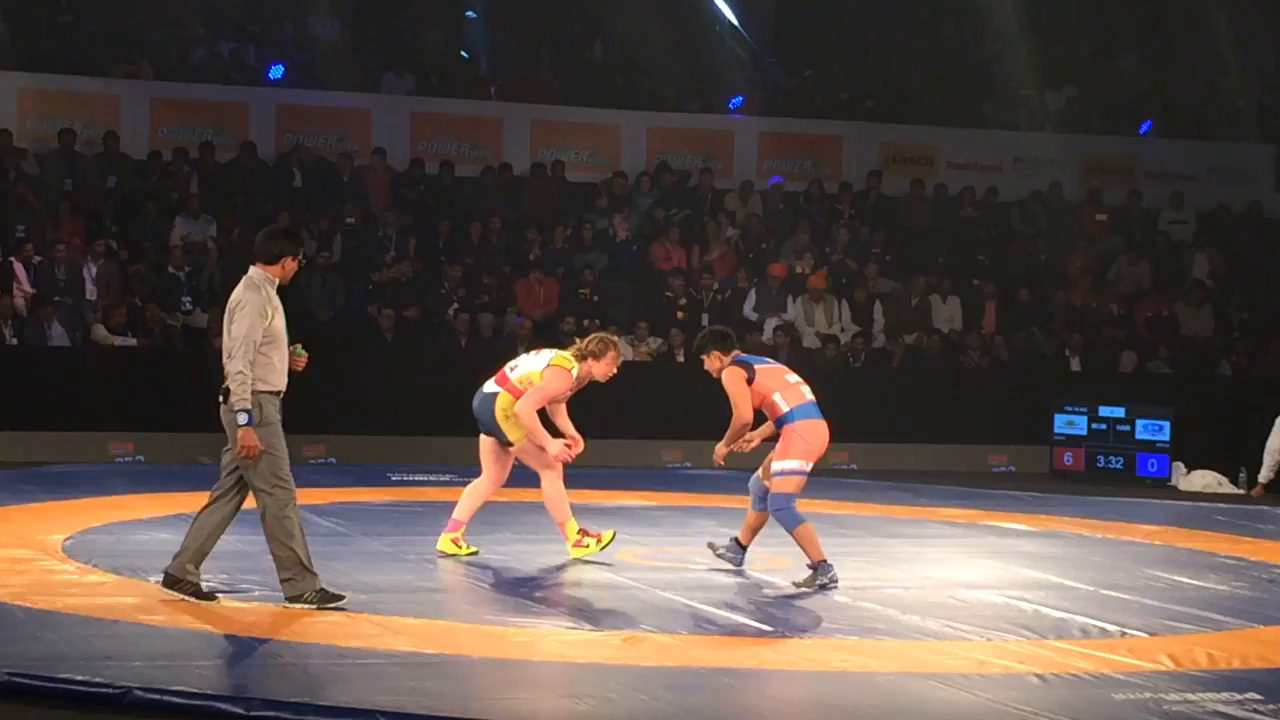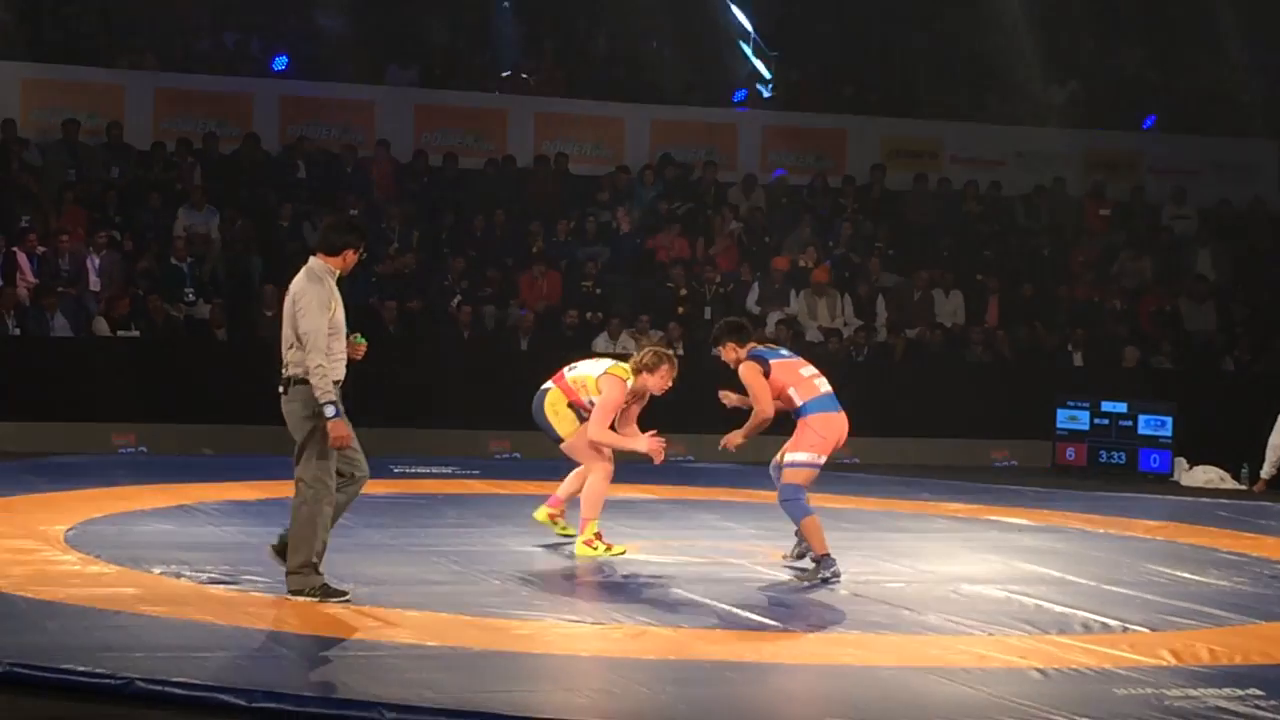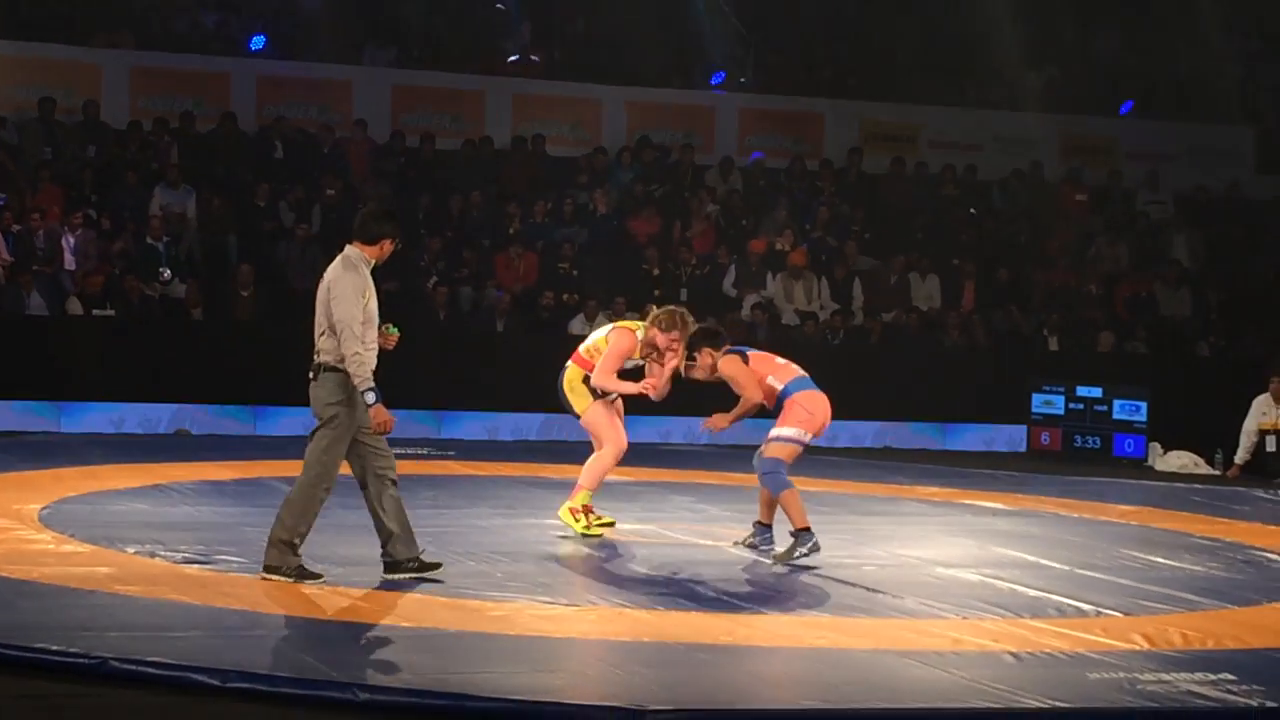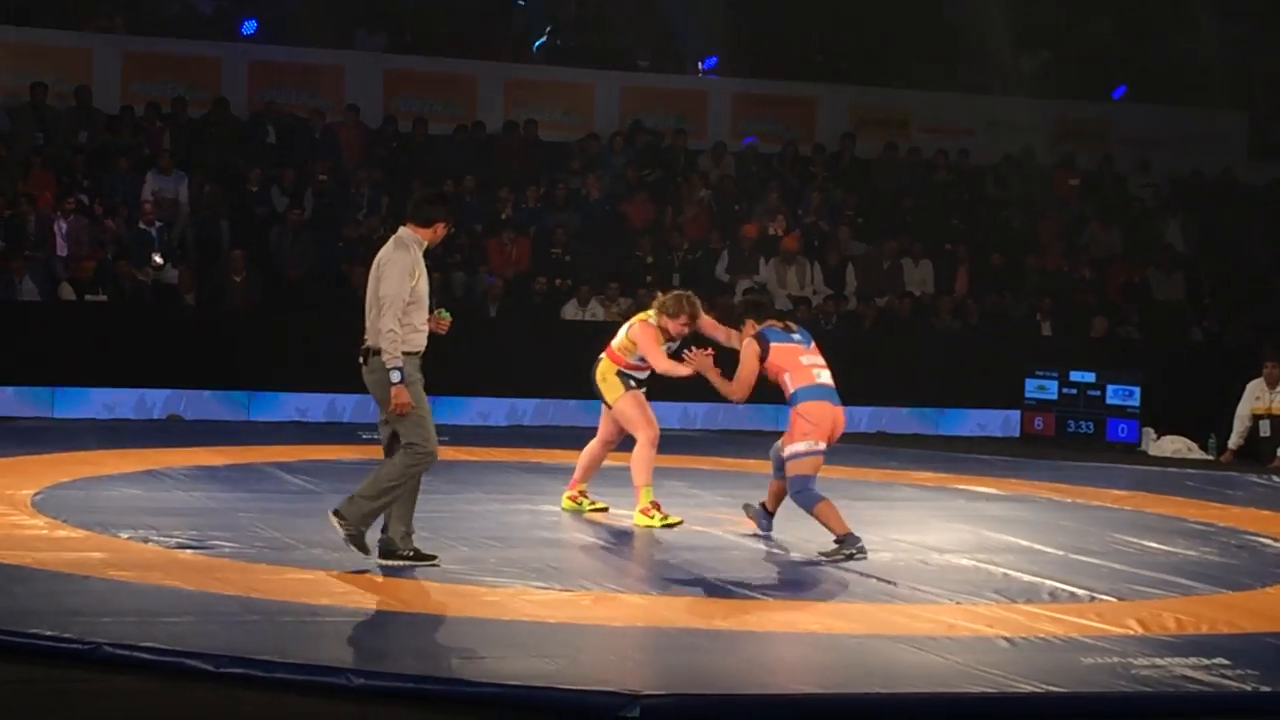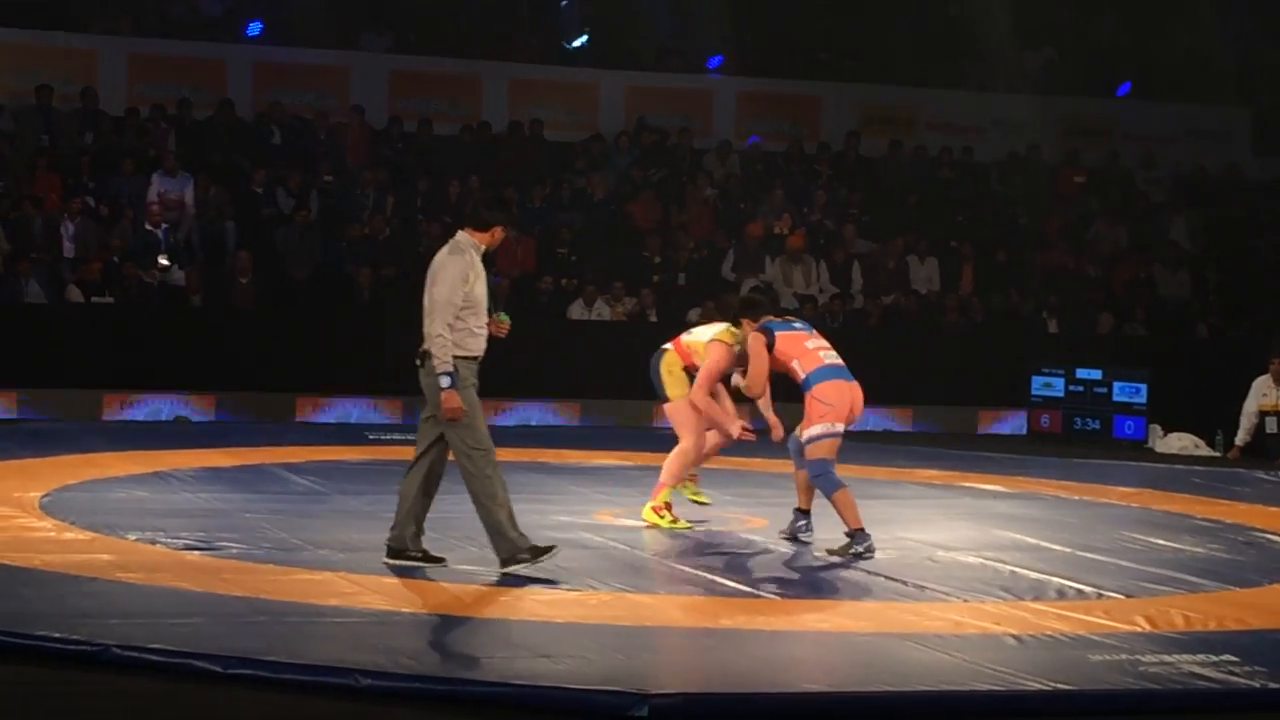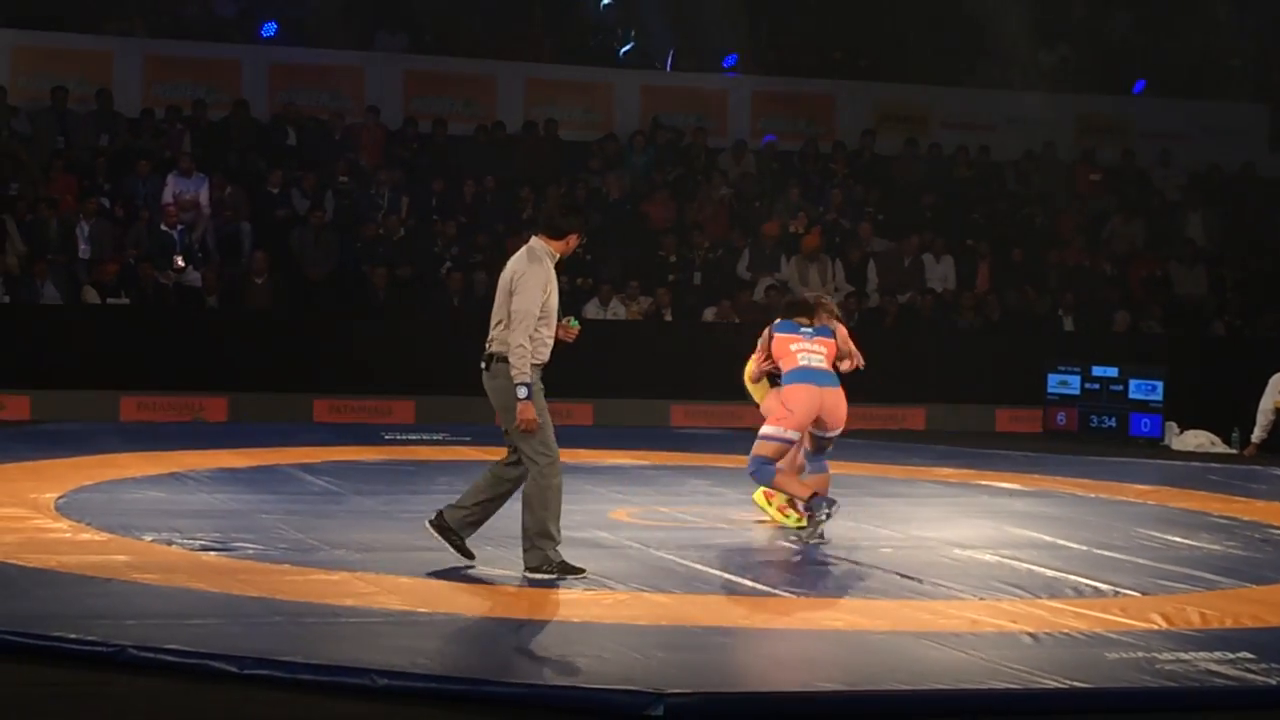
dt=0.3s
person 1, frame 1
left shoulder: (260, 291)
right shoulder: (253, 296)
right elbow: (238, 363)
left wrist: (285, 360)
right wrist: (246, 423)
left hip: (256, 405)
right hip: (255, 405)
left knee: (230, 493)
right knee: (278, 494)
left ankle: (181, 573)
right ankle: (299, 586)
person 1, frame 2
left shoulder: (320, 281)
right shoulder: (313, 287)
right elbow: (313, 357)
left wrist: (343, 349)
right wrist: (333, 414)
left hip: (317, 395)
right hip: (310, 395)
left knee: (354, 472)
right knee: (315, 487)
left ankle: (294, 543)
right ankle: (303, 578)
person 1, frame 3
left shoulder: (354, 270)
right shoulder: (348, 274)
right elbow: (349, 345)
left wrist: (377, 339)
right wrist: (373, 401)
left hip: (350, 386)
right hip: (340, 385)
left knee: (380, 470)
right knee: (320, 473)
left ankle: (401, 556)
right ankle: (280, 557)
person 1, frame 4
left shoulder: (407, 252)
right shoulder: (401, 255)
right elbow: (387, 323)
left wrist: (427, 323)
right wrist: (398, 381)
left hip: (401, 364)
right hip: (393, 366)
left knee: (403, 450)
right knee: (421, 448)
left ankle: (396, 543)
right ankle: (353, 512)
person 1, frame 5
left shoulder: (467, 257)
right shoulder: (455, 260)
right elbow: (439, 327)
left wrist: (489, 325)
right wrist: (449, 385)
left hip: (454, 370)
right hip: (451, 370)
left knee: (430, 457)
right knee: (479, 457)
left ankle: (403, 543)
right ankle: (513, 548)
person 1, frame 6
left shoulder: (533, 260)
right shoulder: (534, 269)
right elbow: (519, 337)
left wrist: (554, 330)
right wrist: (525, 397)
left hip: (513, 373)
right hip: (514, 374)
left knee: (519, 460)
right knee: (544, 463)
left ankle: (454, 520)
right ankle: (542, 558)
person 2, frame 1
left shoulder: (732, 372)
right shoulder: (758, 363)
left elbow: (743, 418)
left wrist: (724, 444)
right wrist: (759, 435)
left hip: (802, 431)
right hip: (814, 426)
left knee: (780, 505)
right knee: (760, 485)
left ankle: (823, 570)
right ankle: (738, 548)
person 2, frame 2
left shoulder: (748, 366)
right shoulder: (775, 353)
left elbow: (765, 413)
left wrist: (742, 434)
right wrist: (743, 402)
left hip: (817, 422)
right hip: (834, 418)
left knee: (790, 495)
right knee: (779, 469)
left ankle: (827, 564)
right ankle: (806, 539)
person 2, frame 3
left shoulder: (727, 362)
right shoulder: (743, 355)
left elbow: (753, 397)
right elbow: (708, 374)
left wrist: (727, 419)
left hip: (803, 404)
right hip: (815, 402)
left knee: (771, 471)
right knee: (765, 460)
left ankle: (804, 536)
right ankle: (763, 533)
person 2, frame 4
left shoulder: (754, 342)
right shoulder: (801, 334)
left elbow: (737, 394)
left wrist: (709, 372)
left hip: (809, 411)
right hip: (834, 411)
left knee: (800, 490)
right knee: (781, 454)
left ankle: (850, 541)
right ankle: (766, 515)
person 2, frame 5
left shoulder: (758, 335)
right shoulder: (802, 325)
left elbow: (755, 389)
left wrist: (740, 383)
left hip: (826, 392)
right hip: (852, 389)
left knee: (821, 472)
right knee: (799, 444)
left ankle: (860, 537)
right ankle: (801, 521)
person 2, frame 6
left shoulder: (773, 329)
right shoulder: (831, 334)
left elbow: (760, 363)
left hip: (797, 394)
right hip: (833, 396)
left knee: (759, 468)
right knee: (815, 457)
left ankle: (817, 502)
right ankle: (815, 522)
person 3, frame 1
left shoulder: (581, 373)
right shoulder: (563, 377)
left elbow: (555, 405)
right elbow: (523, 409)
left wrist: (571, 433)
right wrist: (550, 443)
left hip: (490, 401)
right hip: (502, 407)
left knee: (493, 479)
right knee: (551, 468)
left ankle: (451, 535)
right ankle: (575, 540)
person 3, frame 2
left shoulder: (641, 390)
right shoulder: (617, 386)
left elbow: (625, 426)
right elbow: (595, 432)
left wrist: (648, 444)
right wrist: (638, 445)
left hip: (564, 405)
right hip: (554, 403)
left knee: (601, 462)
right knee: (602, 467)
left ankle: (553, 508)
right ankle: (587, 539)
person 3, frame 3
left shoulder: (658, 345)
right shoulder: (627, 337)
left elbow: (657, 394)
right elbow: (601, 377)
left wrist: (669, 370)
right wrist: (633, 388)
left hip: (601, 386)
right hip: (579, 381)
left knee: (606, 450)
right knee: (617, 445)
left ankle: (583, 507)
right ankle: (575, 506)
person 3, frame 4
left shoulder: (679, 321)
right shoulder: (645, 328)
left elbow: (723, 334)
right elbow: (661, 365)
right wrist: (691, 369)
left hip: (631, 377)
right hip: (612, 375)
left knee: (607, 439)
right knee: (649, 434)
left ankle: (574, 493)
right ankle: (645, 508)
person 3, frame 5
right shoulder: (724, 349)
right elbow: (697, 394)
left wrist: (770, 417)
right wrist: (730, 422)
left hip: (692, 370)
right hip: (671, 366)
left knee: (727, 432)
right knee: (693, 441)
left ankle: (686, 475)
right ankle: (657, 506)
person 3, frame 6
left shoulder: (835, 331)
left elbow: (852, 359)
right elbow: (755, 373)
left wrist: (850, 360)
right hip: (765, 379)
left ankle: (780, 497)
right ankle: (772, 493)
